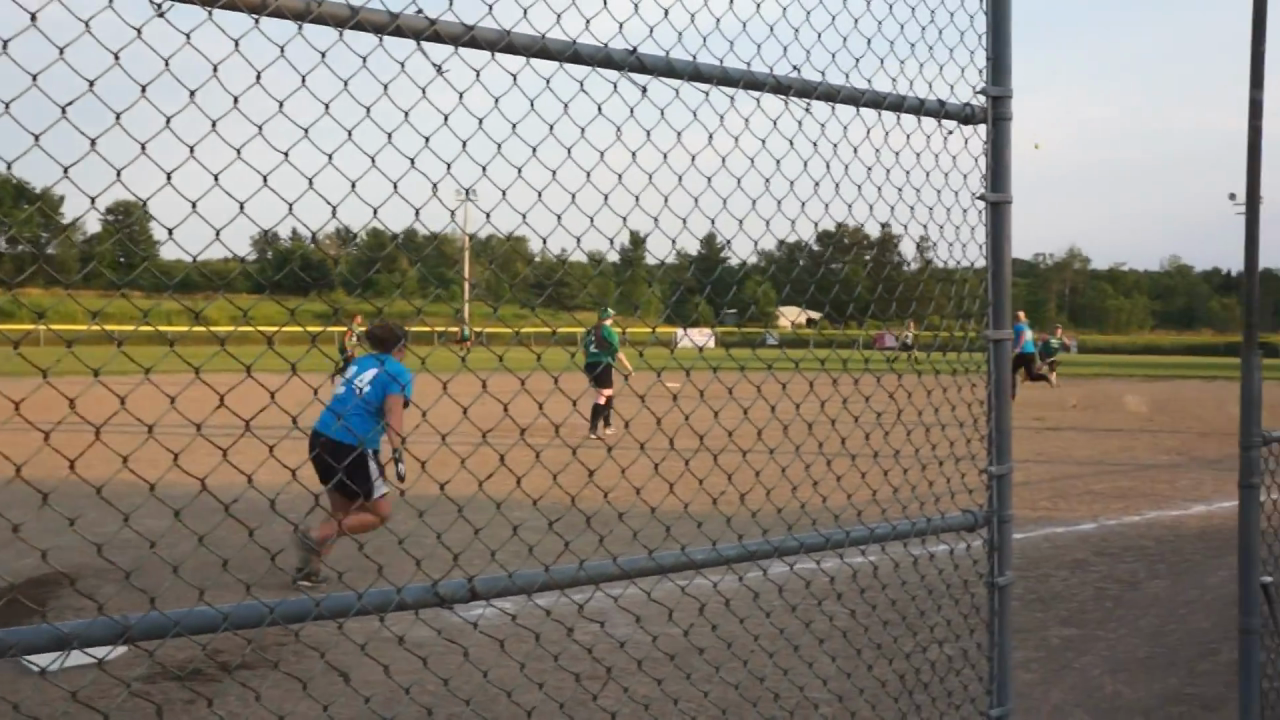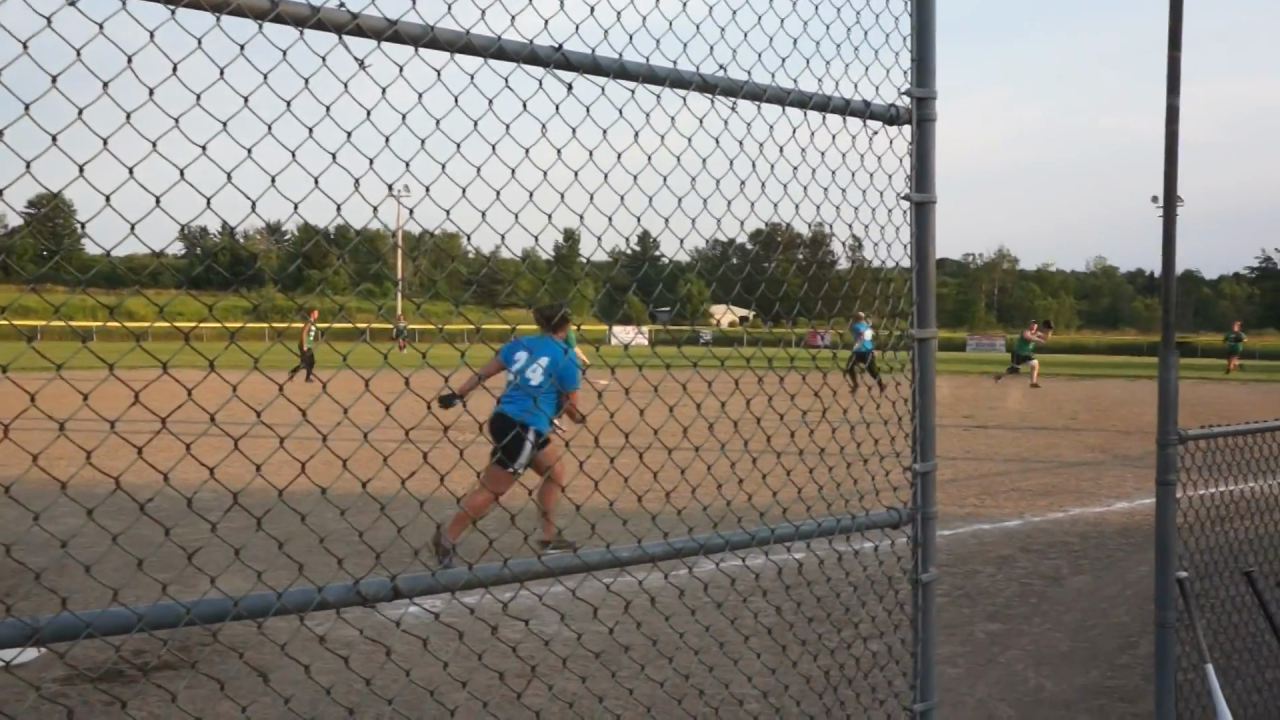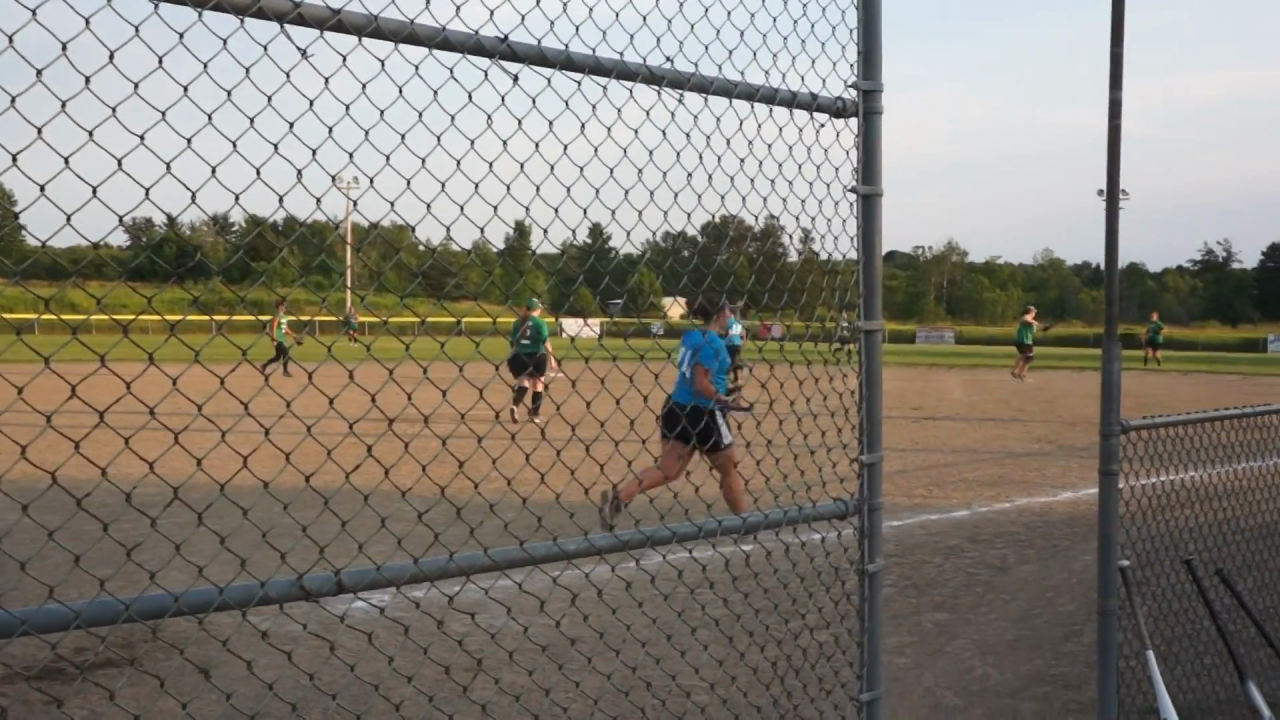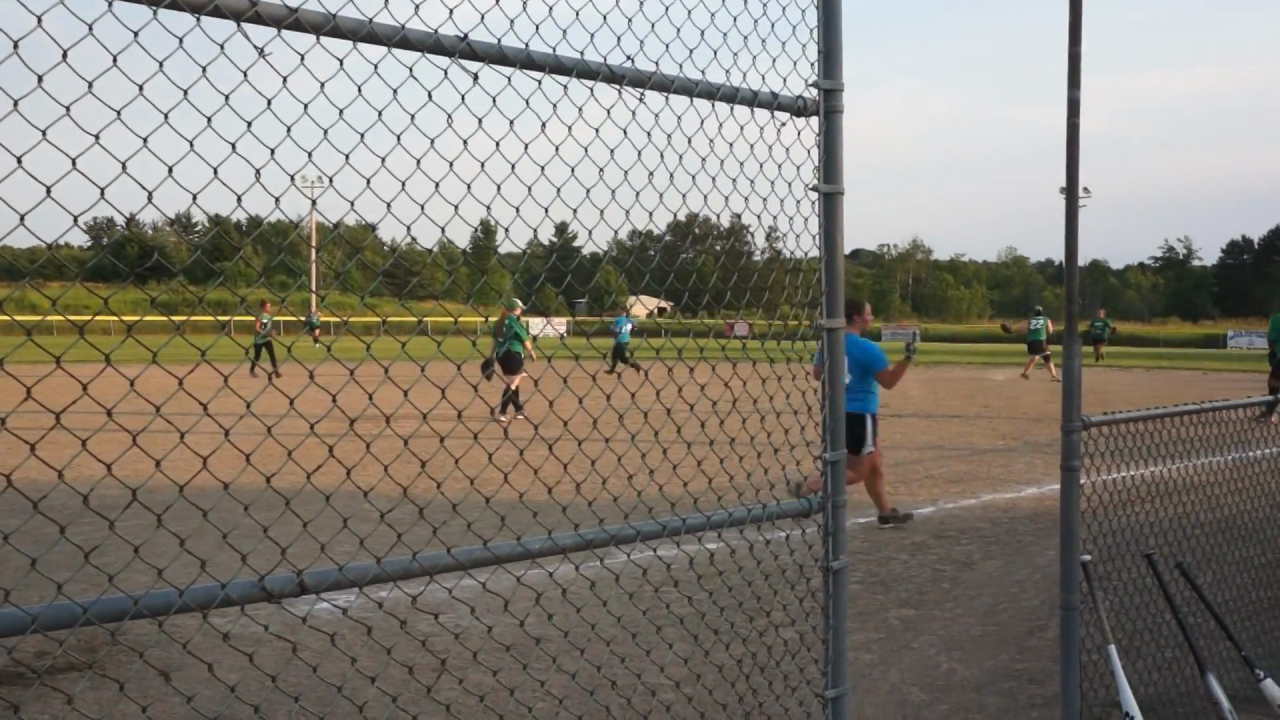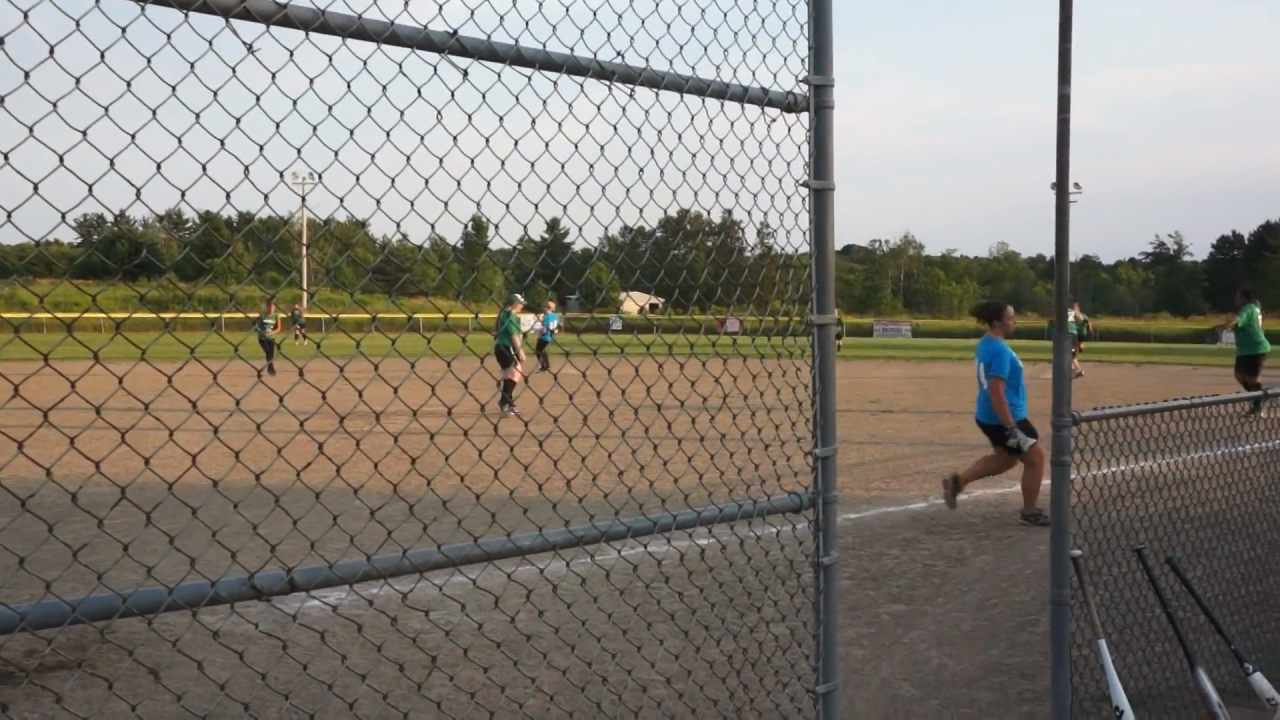
dt=0.4s
person 1, frame 1
left shoulder: (356, 362)
right shoulder: (395, 374)
right elbow: (392, 415)
right wrist: (398, 458)
left hip: (322, 438)
right hip: (352, 447)
left knee: (346, 512)
right knee: (378, 514)
left ankle: (309, 569)
right ankle: (315, 538)
person 1, frame 2
left shoulder: (519, 343)
right shoulder: (567, 358)
left elbow: (487, 371)
right elbow: (570, 405)
left wrist: (458, 395)
right wrist: (579, 417)
left hip: (503, 420)
right hip: (525, 427)
left knee: (556, 469)
right knee: (491, 489)
left ankle: (550, 538)
right ankle: (447, 540)
person 1, frame 3
left shoulder: (692, 337)
right shoulder: (714, 343)
right elbow: (701, 382)
right wrist: (724, 401)
left hip: (677, 408)
right hip: (702, 413)
left knee: (666, 471)
right knee: (729, 468)
left ankle: (617, 497)
person 1, frame 4
right shoulder: (866, 348)
left elbow: (816, 375)
right elbow: (889, 379)
right wrist: (908, 357)
left hip: (842, 413)
right hip: (858, 416)
left knee: (874, 464)
right knee: (858, 472)
left ankle: (886, 513)
right ankle: (806, 488)
person 1, frame 5
left shoulder: (986, 343)
right shoulder: (999, 351)
right elbow: (996, 392)
right wrist: (1011, 426)
left hip: (990, 417)
right hip: (1002, 420)
left knee: (1004, 460)
right knee: (1036, 459)
left ankle: (956, 481)
right ankle: (1029, 511)
